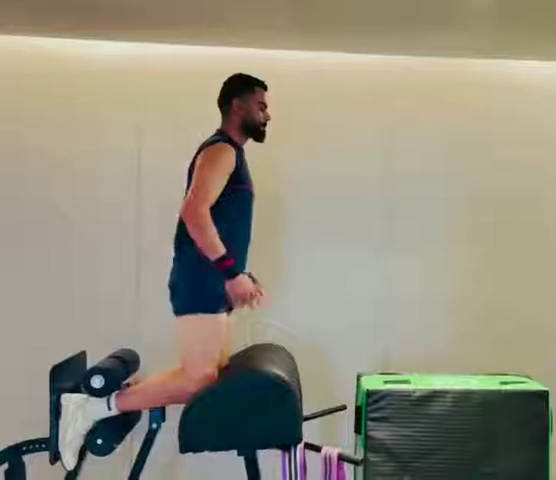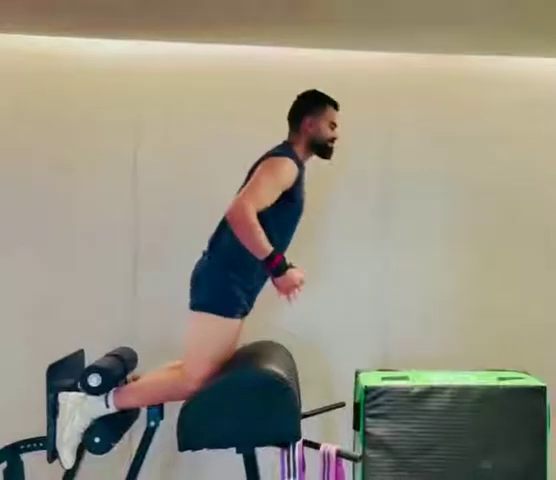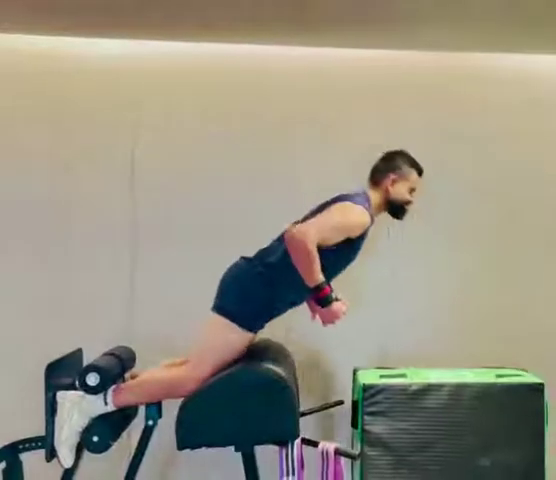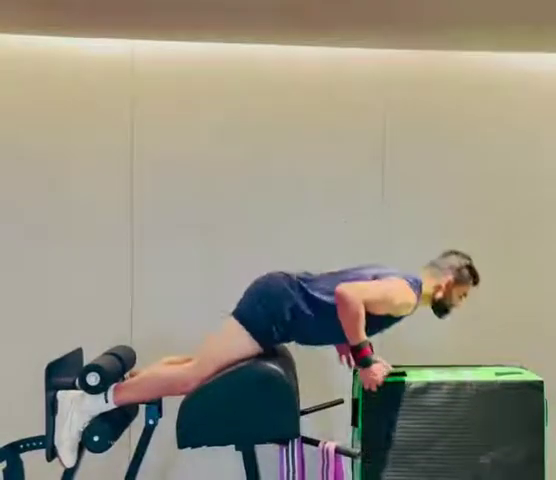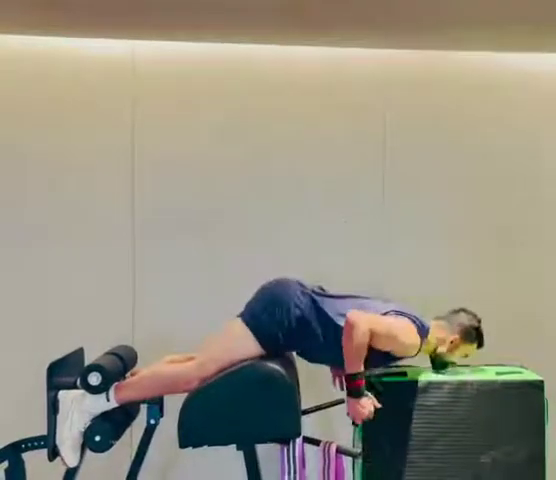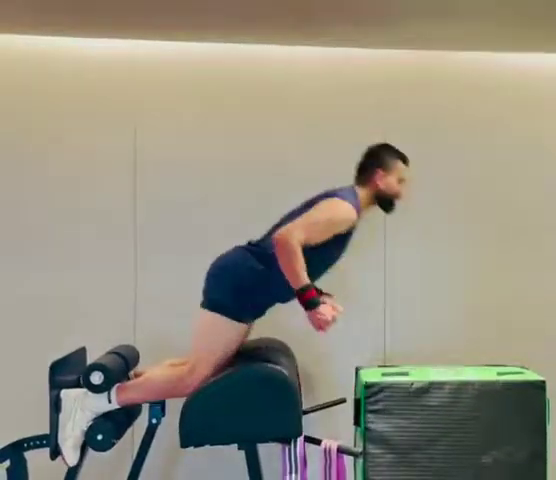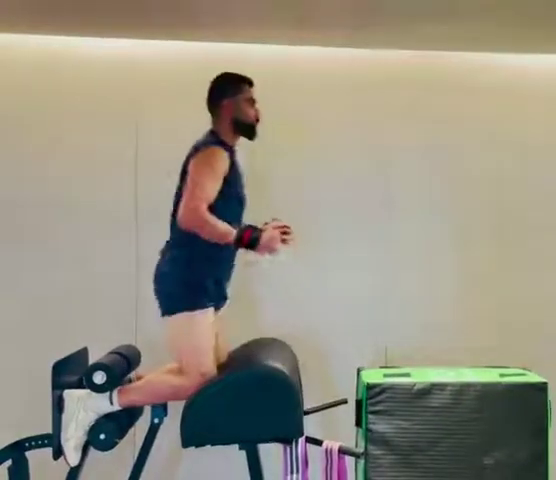
dt=0.5s
person 1, frame 1
left shoulder: (231, 154)
right shoulder: (221, 150)
right elbow: (194, 211)
left wrist: (234, 275)
right wrist: (232, 271)
left hip: (214, 283)
right hip: (202, 282)
left knee: (205, 375)
right knee: (199, 382)
left ankle: (116, 394)
right ankle: (94, 407)
person 1, frame 2
left shoulder: (288, 165)
right shoulder: (284, 164)
right elbow: (240, 213)
left wrist: (276, 270)
right wrist: (279, 266)
left hip: (234, 283)
right hip: (224, 282)
left knee: (204, 372)
right knee: (196, 379)
left ankle: (111, 388)
right ankle: (94, 405)
person 1, frame 3
left shoulder: (352, 207)
right shoulder: (358, 214)
right elbow: (299, 238)
left wrist: (311, 292)
right wrist: (325, 296)
left hip: (252, 288)
right hip: (251, 292)
left knee: (195, 369)
right knee: (192, 378)
right ankle: (90, 404)
person 1, frame 4
left shoulder: (399, 281)
right shoulder: (406, 294)
right elbow: (347, 295)
left wrist: (342, 337)
right wrist: (364, 357)
left hip: (279, 296)
right hip: (275, 307)
left knee: (199, 365)
right knee: (194, 376)
left ankle: (110, 381)
right ankle: (91, 401)
person 1, frame 5
left shoulder: (406, 321)
right shoulder: (411, 337)
right elbow: (356, 324)
left wrist: (339, 365)
right wrist: (356, 390)
left hip: (288, 300)
right hip: (282, 310)
left knee: (200, 363)
right knee: (196, 374)
left ankle: (118, 378)
right ankle: (91, 402)
person 1, frame 6
left shoulder: (343, 204)
right shoulder: (345, 209)
right elbow: (286, 239)
left wrist: (313, 295)
right wrist: (311, 301)
left hip: (241, 281)
right hip: (238, 283)
left knee: (200, 367)
right knee: (193, 378)
left ankle: (115, 379)
right ankle: (95, 403)
person 1, frame 7
left shoulder: (221, 152)
right shoulder: (213, 153)
right elbow: (191, 216)
left wrist: (257, 232)
right wrist: (252, 239)
left hip: (204, 281)
right hip: (186, 280)
left knee: (213, 368)
right knee: (199, 379)
left ankle: (122, 385)
right ankle: (95, 402)
